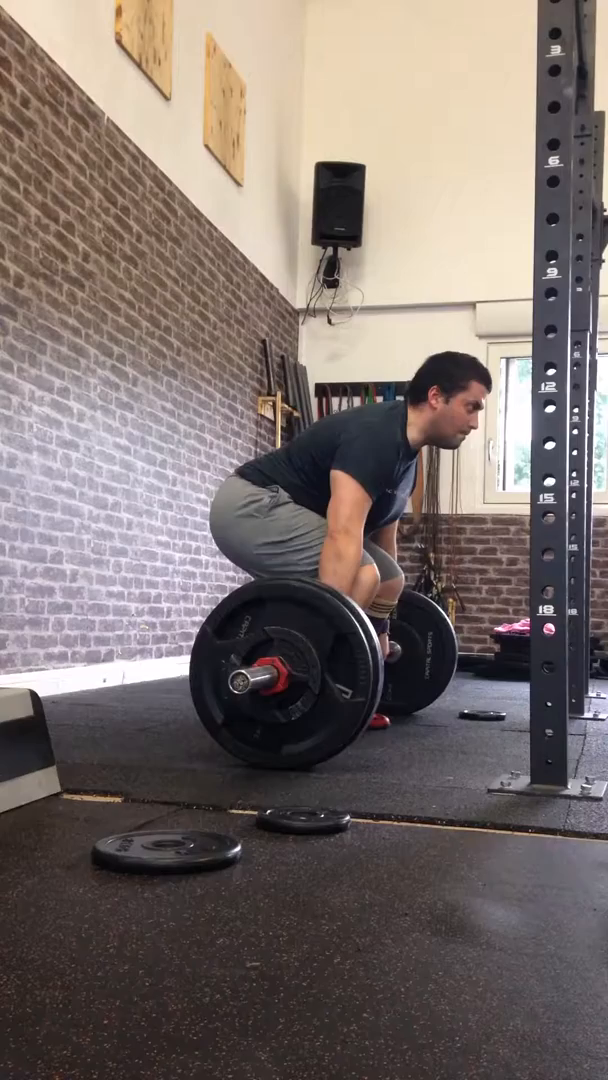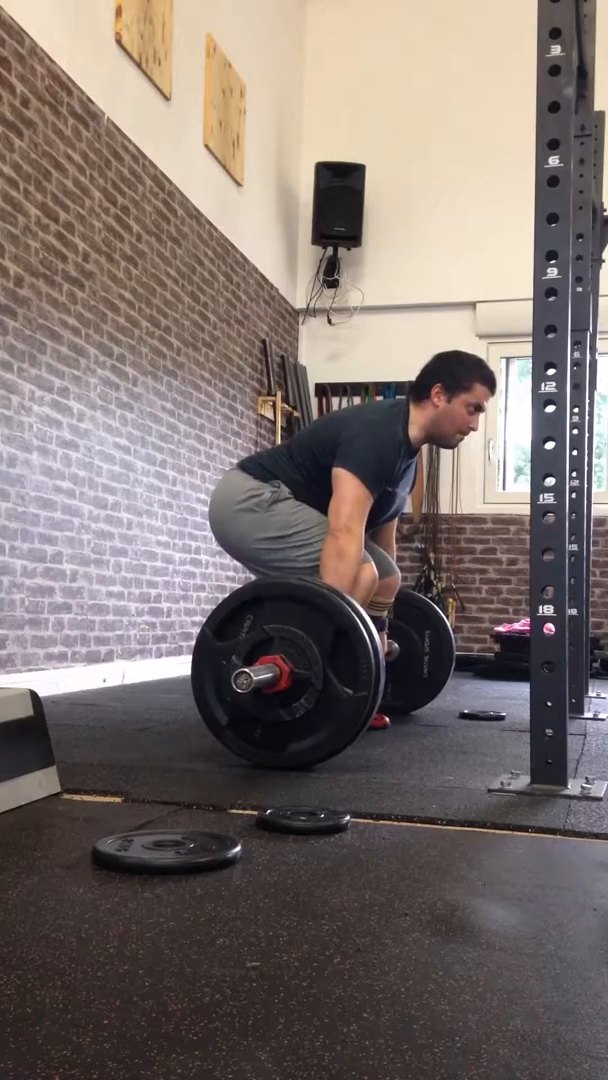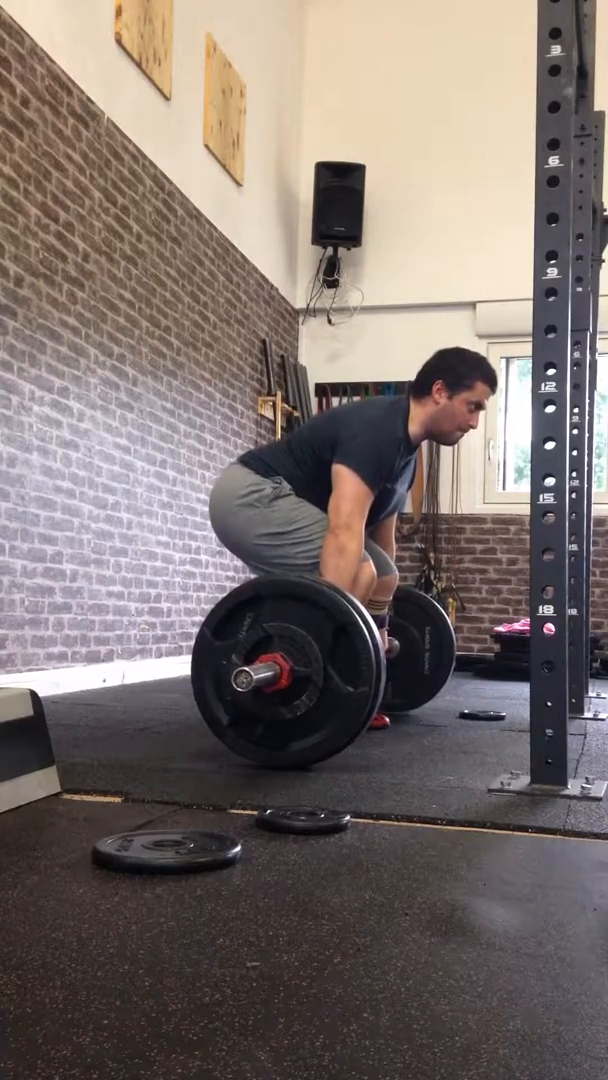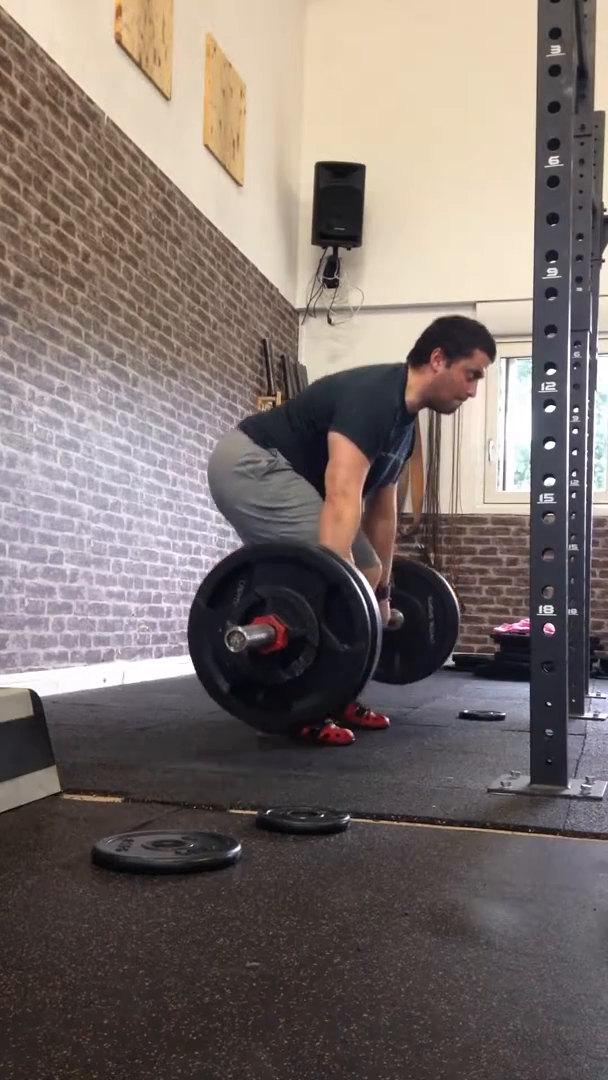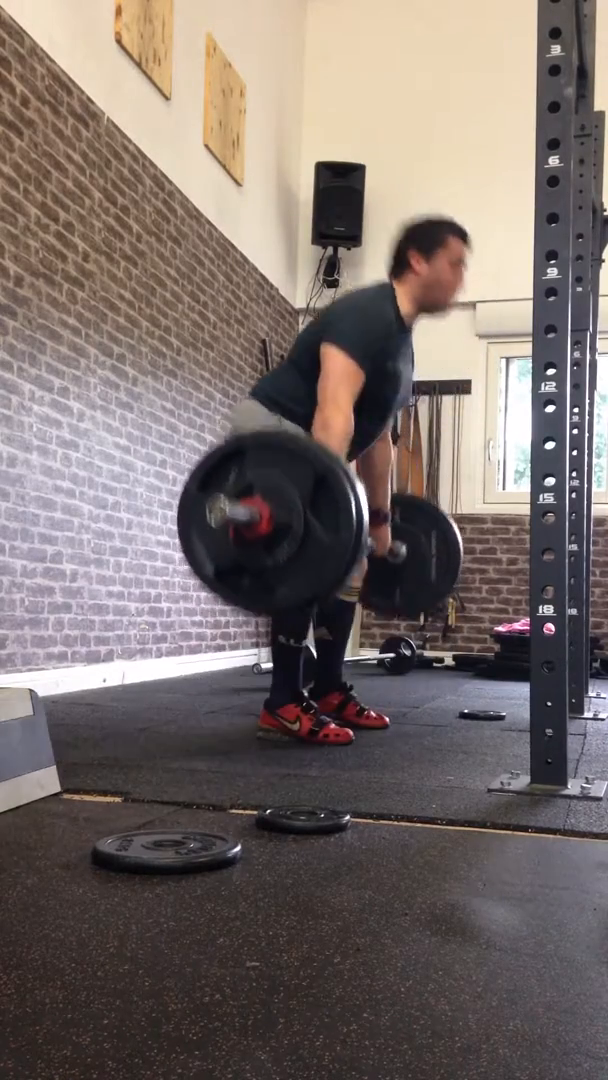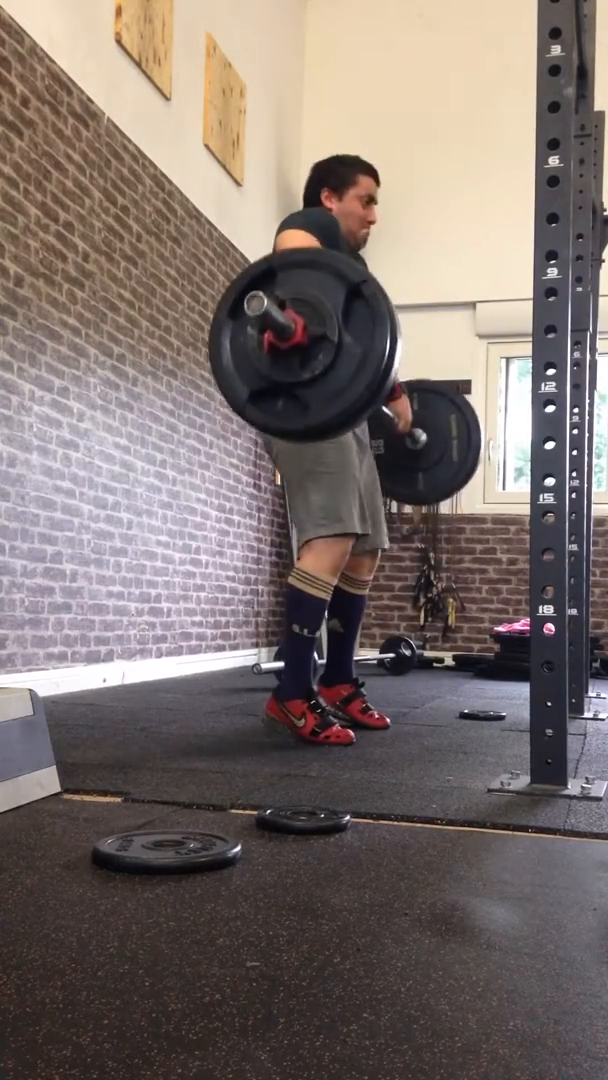
dt=0.5s
person 1, frame 1
left shoulder: (405, 452)
right shoulder: (375, 436)
left elbow: (383, 537)
right elbow: (344, 536)
left wrist: (380, 633)
left hip: (273, 511)
right hip: (249, 506)
left knee: (390, 580)
right knee: (359, 575)
person 1, frame 2
left shoulder: (404, 450)
right shoulder: (376, 434)
left elbow: (381, 536)
right elbow: (345, 534)
left wrist: (378, 630)
left hip: (274, 507)
right hip: (250, 500)
left knee: (385, 578)
right knee: (355, 574)
person 1, frame 3
left shoulder: (404, 447)
right shoulder: (376, 431)
left elbow: (381, 536)
right elbow: (345, 533)
left wrist: (380, 626)
left hip: (269, 500)
right hip: (250, 496)
left knee: (383, 577)
right knee: (354, 572)
person 1, frame 4
left shoulder: (403, 418)
right shoulder: (373, 399)
left elbow: (382, 511)
right elbow: (342, 501)
left wrist: (381, 593)
left hip: (275, 473)
right hip: (249, 464)
left knee: (364, 570)
person 1, frame 5
left shoulder: (399, 337)
right shoulder: (365, 317)
left elbow: (378, 432)
right elbow: (334, 411)
left wrist: (381, 518)
right hip: (273, 432)
left ankle: (328, 691)
right ankle: (283, 705)
person 1, frame 6
left shoulder: (343, 258)
right shoulder: (311, 226)
right elbow: (292, 259)
left wrist: (392, 393)
left knee: (362, 551)
right knee: (330, 543)
left ankle: (338, 685)
right ankle: (292, 695)
